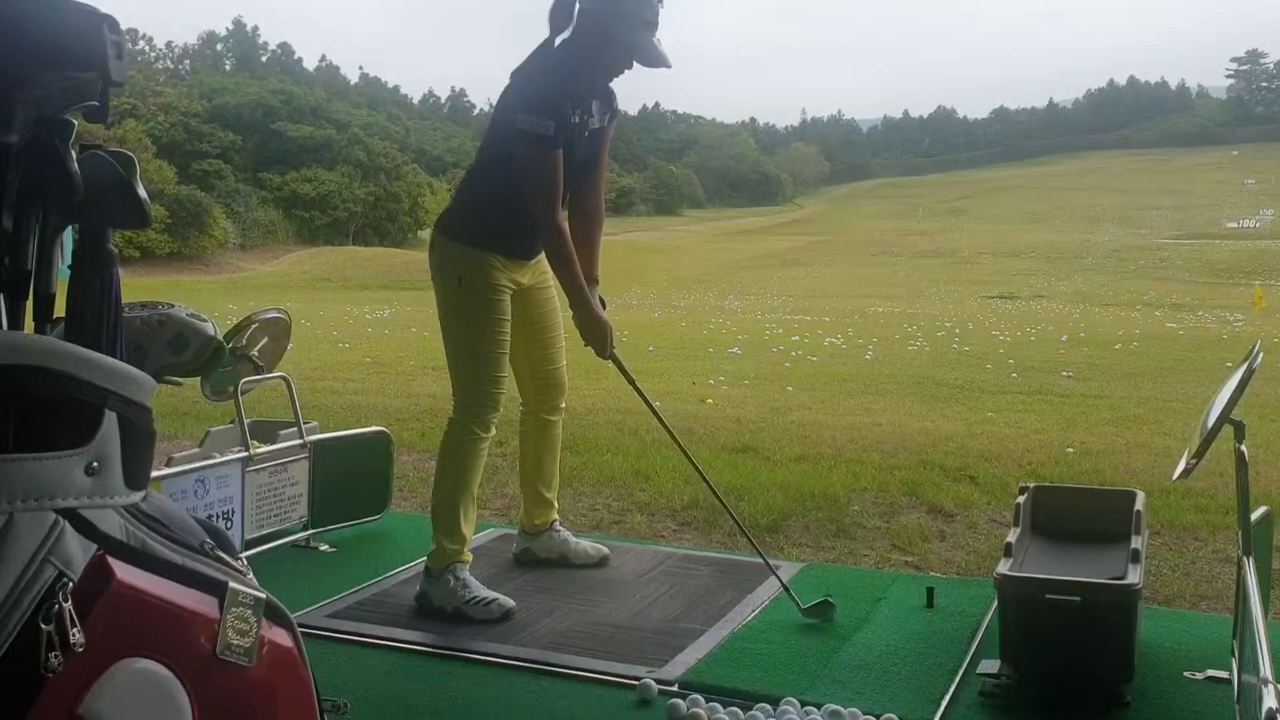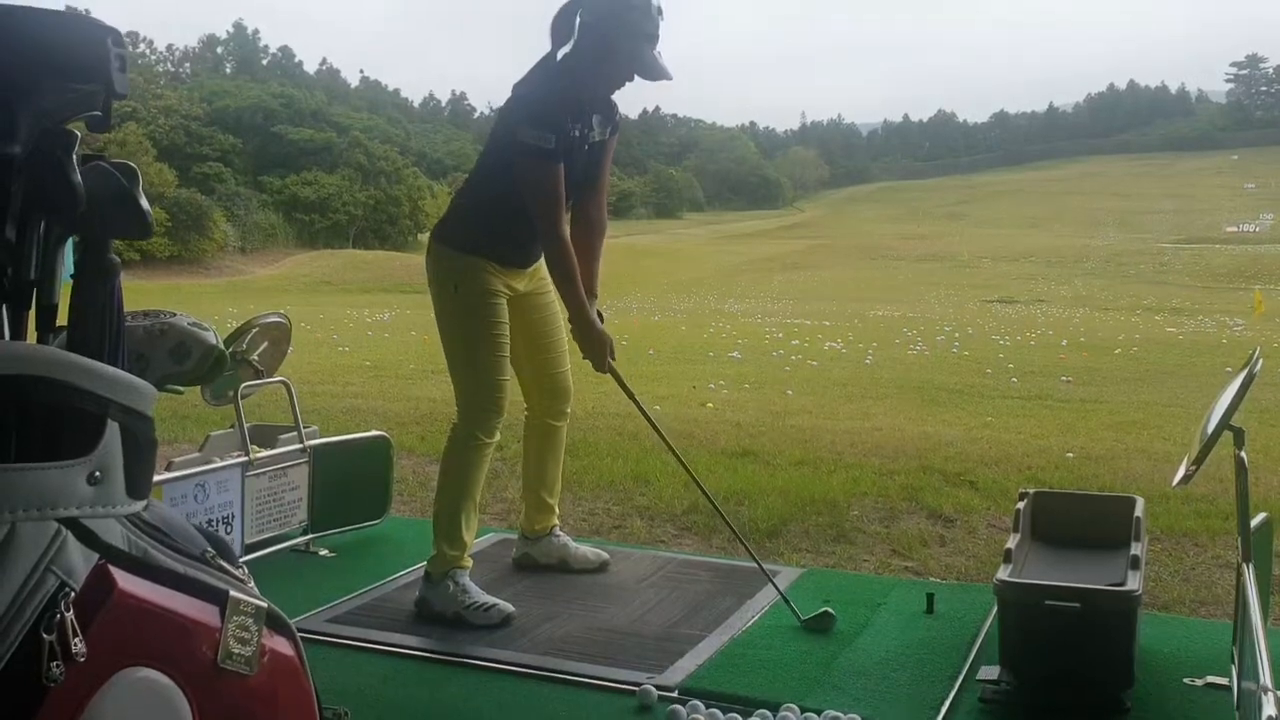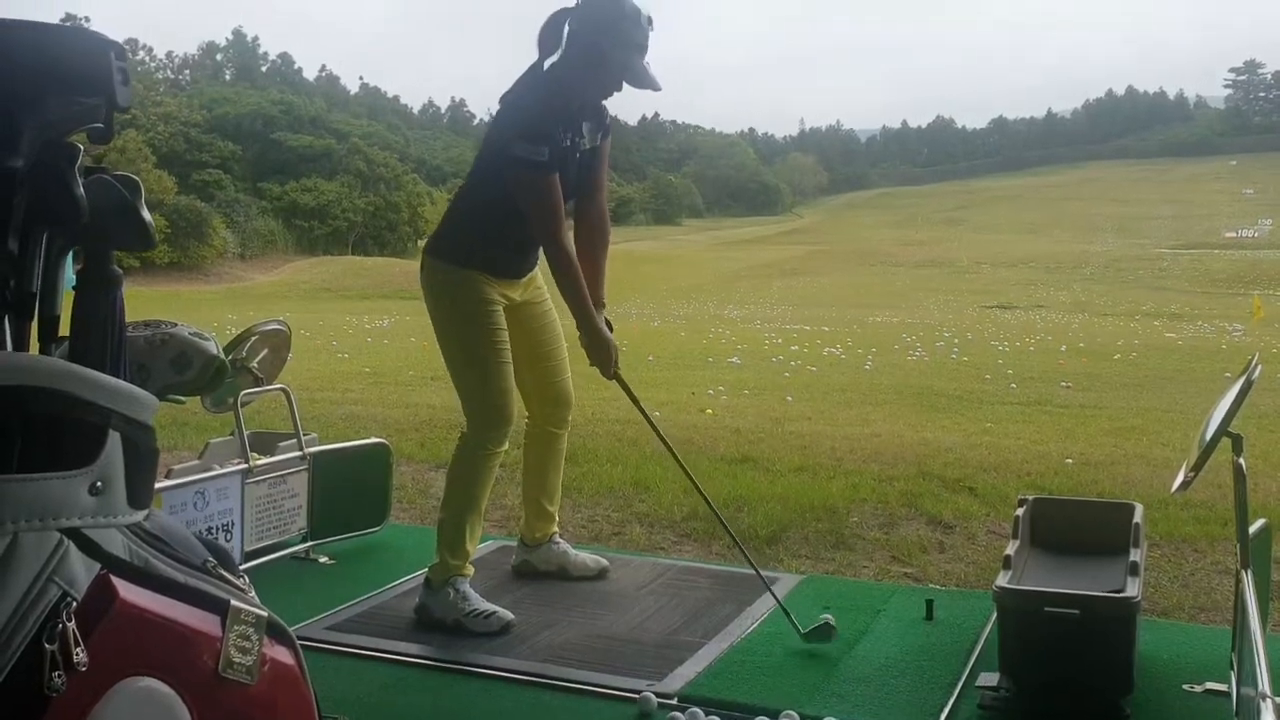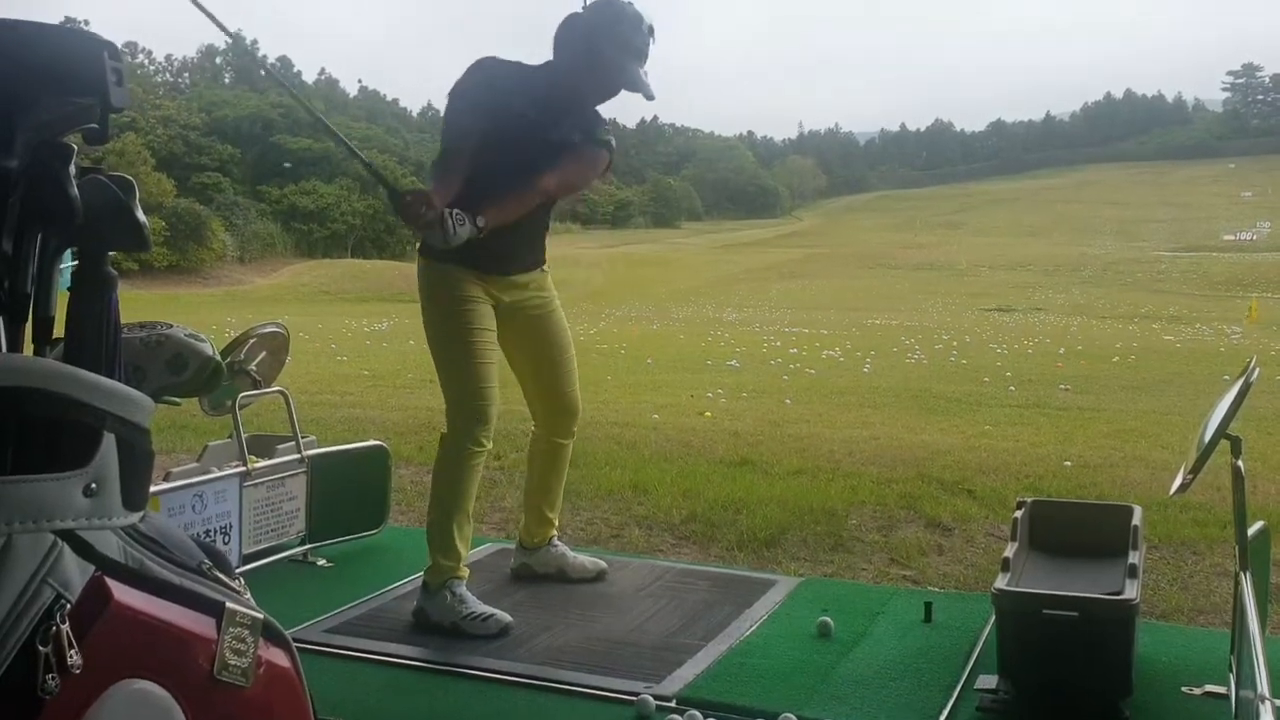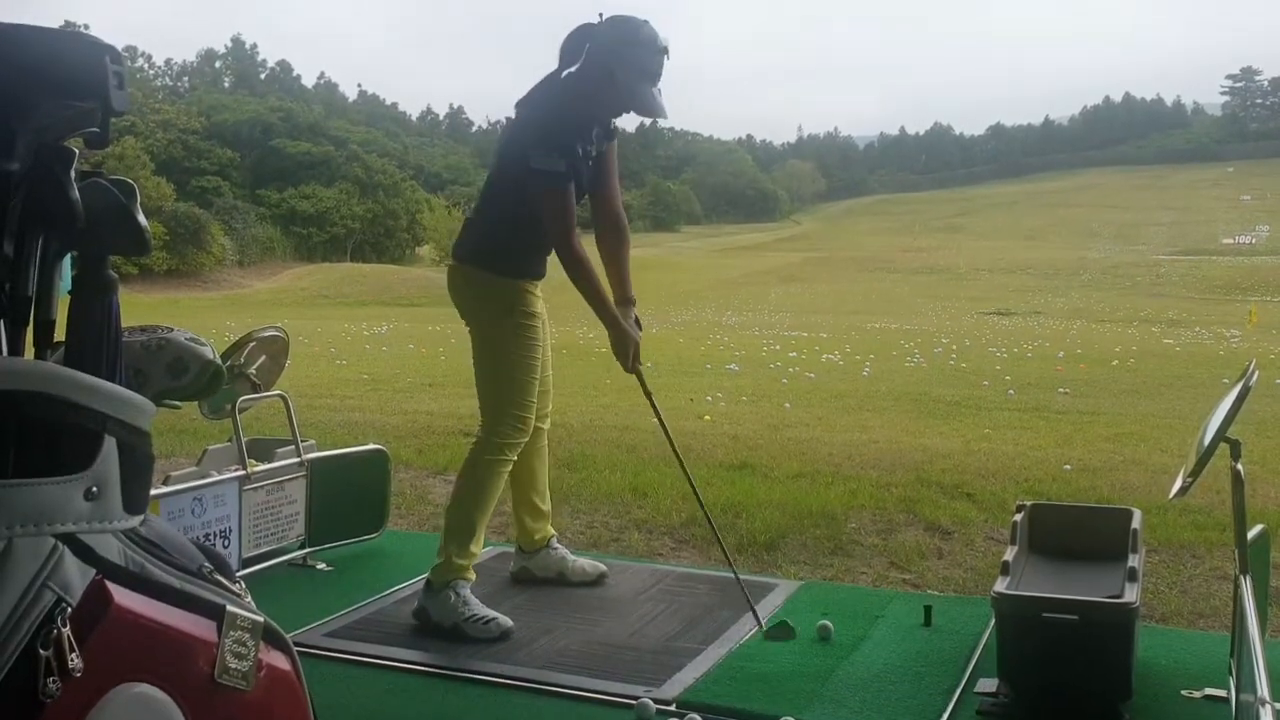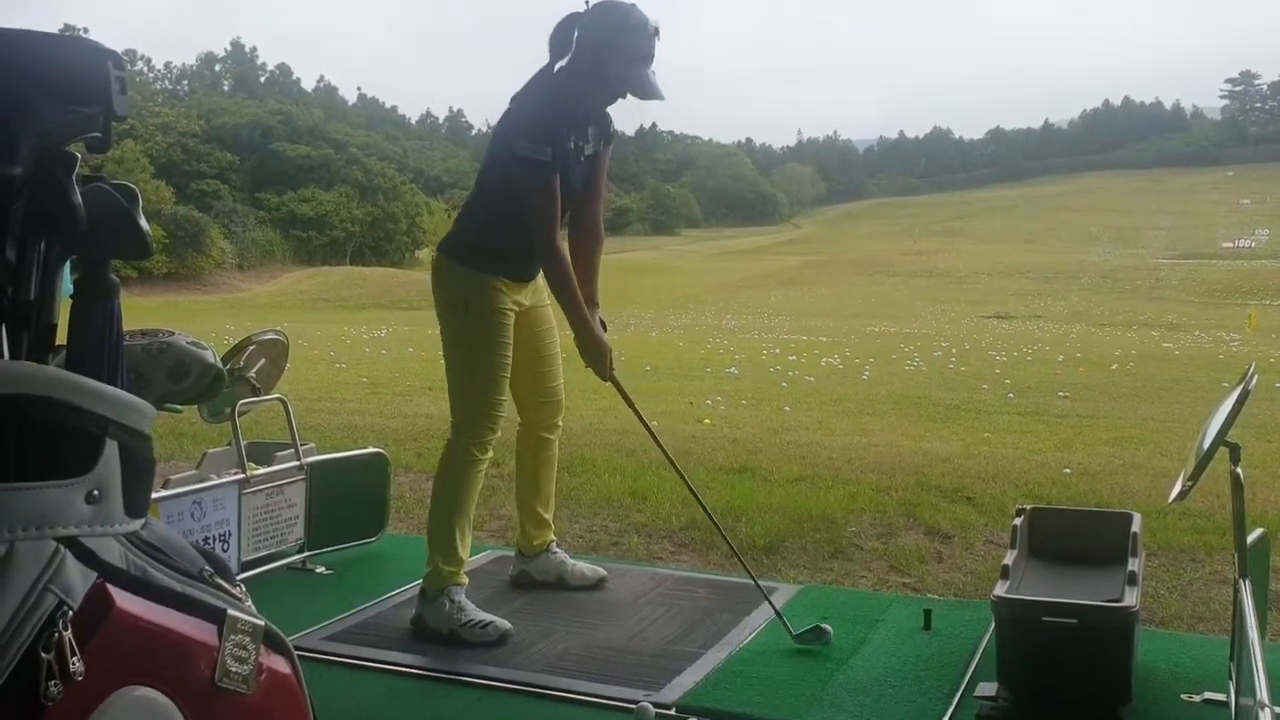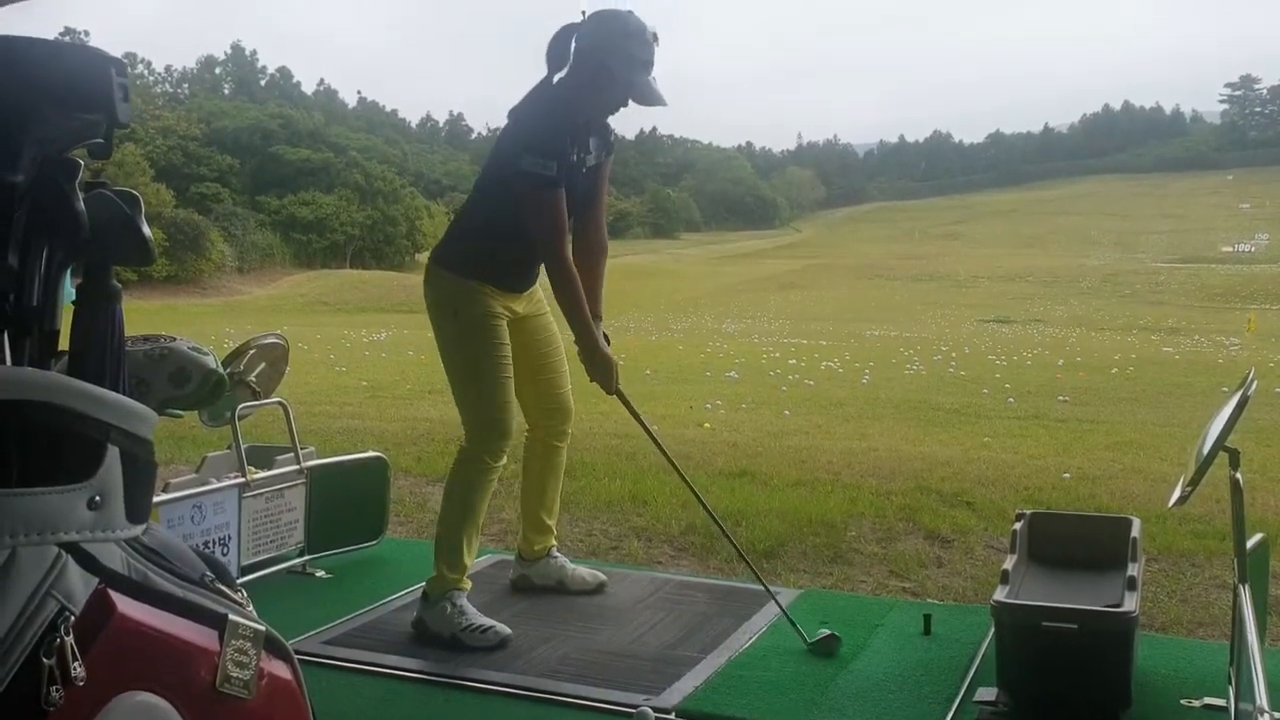
dt=0.7s
person 1, frame 1
left shoulder: (601, 100)
right shoulder: (538, 92)
left elbow: (588, 200)
right elbow: (549, 212)
left wrist: (591, 286)
right wrist: (585, 306)
left hip: (527, 257)
right hip: (473, 254)
left knee: (548, 393)
right knee: (479, 406)
left ankle: (539, 529)
right ankle: (444, 571)
person 1, frame 2
left shoulder: (603, 113)
right shoulder: (540, 106)
left elbow: (590, 212)
right elbow: (552, 224)
left wrist: (591, 302)
right wrist: (584, 321)
left hip: (525, 264)
right hip: (469, 262)
left knee: (553, 397)
right knee: (484, 412)
left ankle: (539, 534)
right ankle: (444, 576)
person 1, frame 3
left shoulder: (594, 120)
right shoulder: (527, 119)
left elbow: (592, 218)
right elbow: (554, 235)
left wrist: (598, 310)
right wrist: (589, 327)
left hip: (522, 275)
right hip: (463, 273)
left knee: (555, 406)
right knee: (493, 420)
left ankle: (538, 540)
right ankle: (444, 584)
person 1, frame 4
left shoulder: (595, 139)
right shoulder: (491, 80)
left elbow: (539, 189)
right elbow: (454, 156)
left wrist: (469, 222)
right wrist: (434, 199)
left hip: (528, 276)
right hip: (456, 272)
left knee: (561, 412)
right knee: (474, 420)
left ankle: (538, 544)
right ankle: (441, 587)
person 1, frame 5
left shoulder: (597, 122)
right shoulder: (546, 129)
left elbow: (610, 218)
right elbow: (566, 240)
left wrist: (627, 304)
right wrist: (614, 325)
left hip: (516, 276)
right hip: (494, 278)
left knee: (535, 415)
right knee: (506, 427)
left ankle: (535, 546)
right ankle: (445, 586)
person 1, frame 6
left shoulder: (595, 122)
right shoulder: (535, 119)
left elbow: (588, 225)
right elbow: (547, 236)
left wrist: (591, 310)
right wrist: (583, 328)
left hip: (524, 279)
right hip: (474, 277)
left knee: (545, 413)
right knee: (477, 430)
left ankle: (536, 551)
right ankle: (439, 593)
person 1, frame 7
left shoulder: (596, 133)
right shoulder: (538, 133)
left elbow: (592, 235)
right elbow: (557, 251)
left wrist: (596, 325)
right wrist: (590, 342)
left hip: (520, 287)
right hip: (467, 286)
left knee: (555, 417)
right knee: (491, 434)
left ankle: (536, 555)
right ankle: (442, 597)
